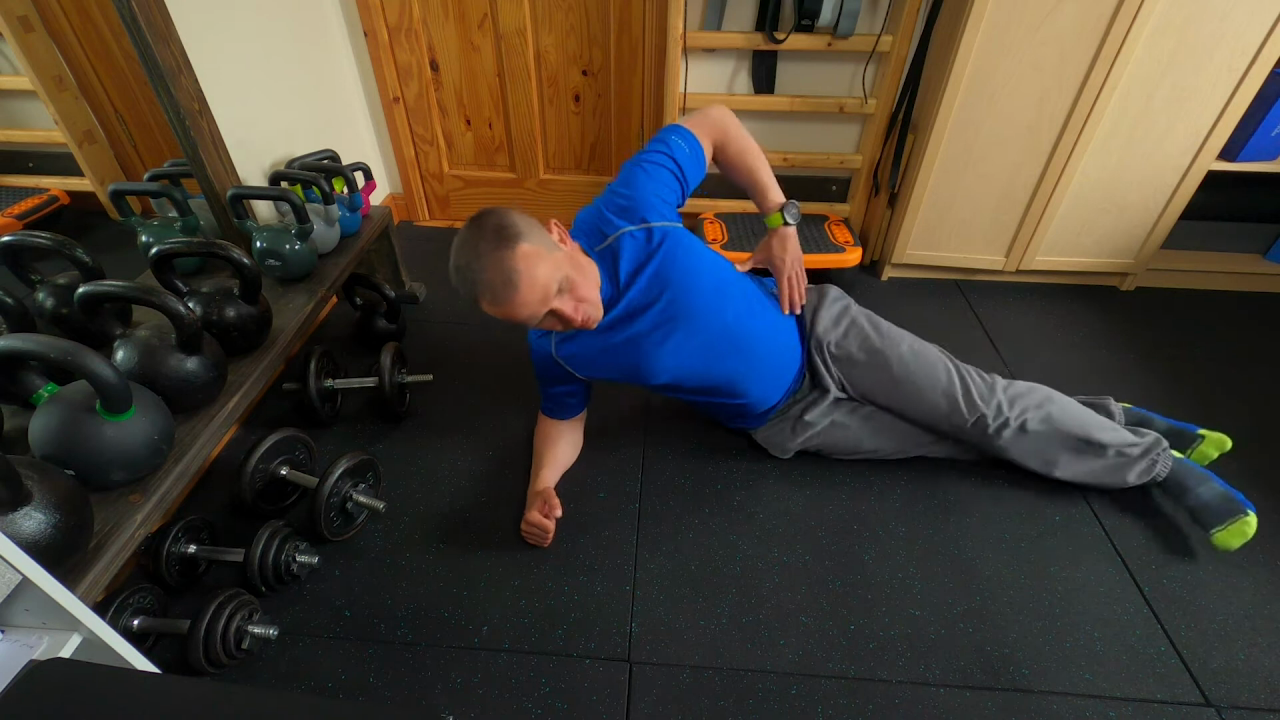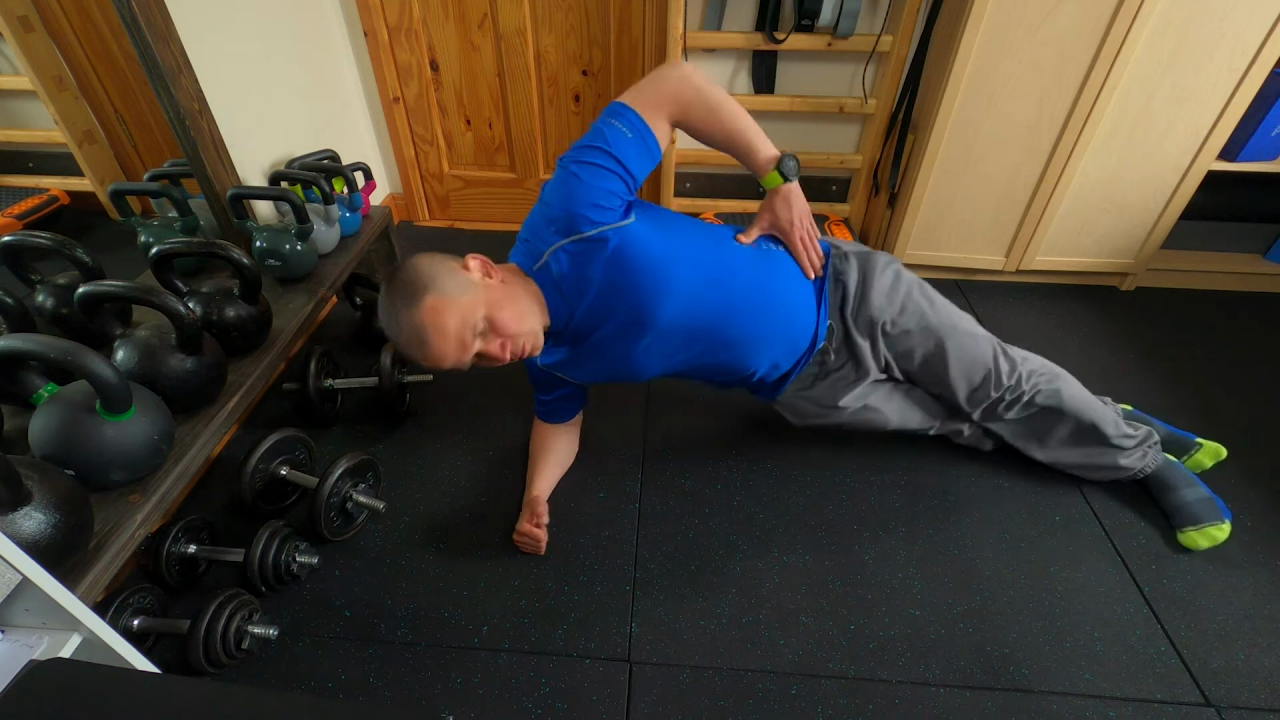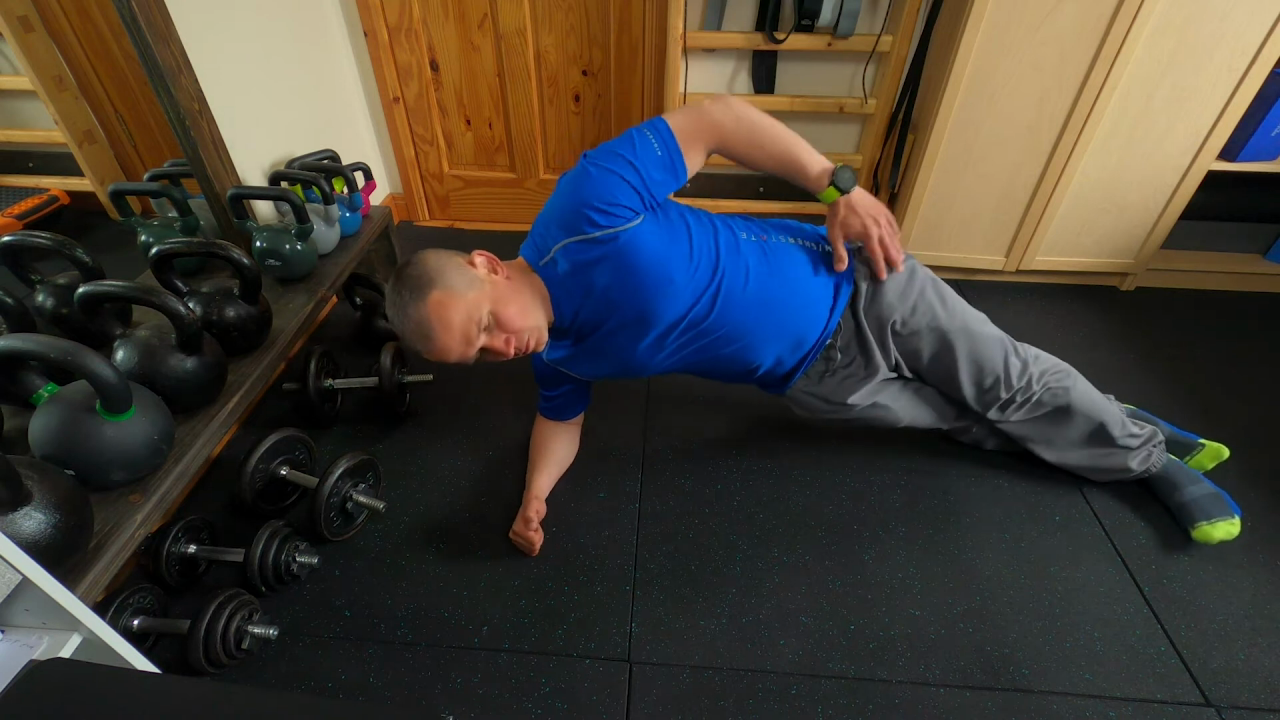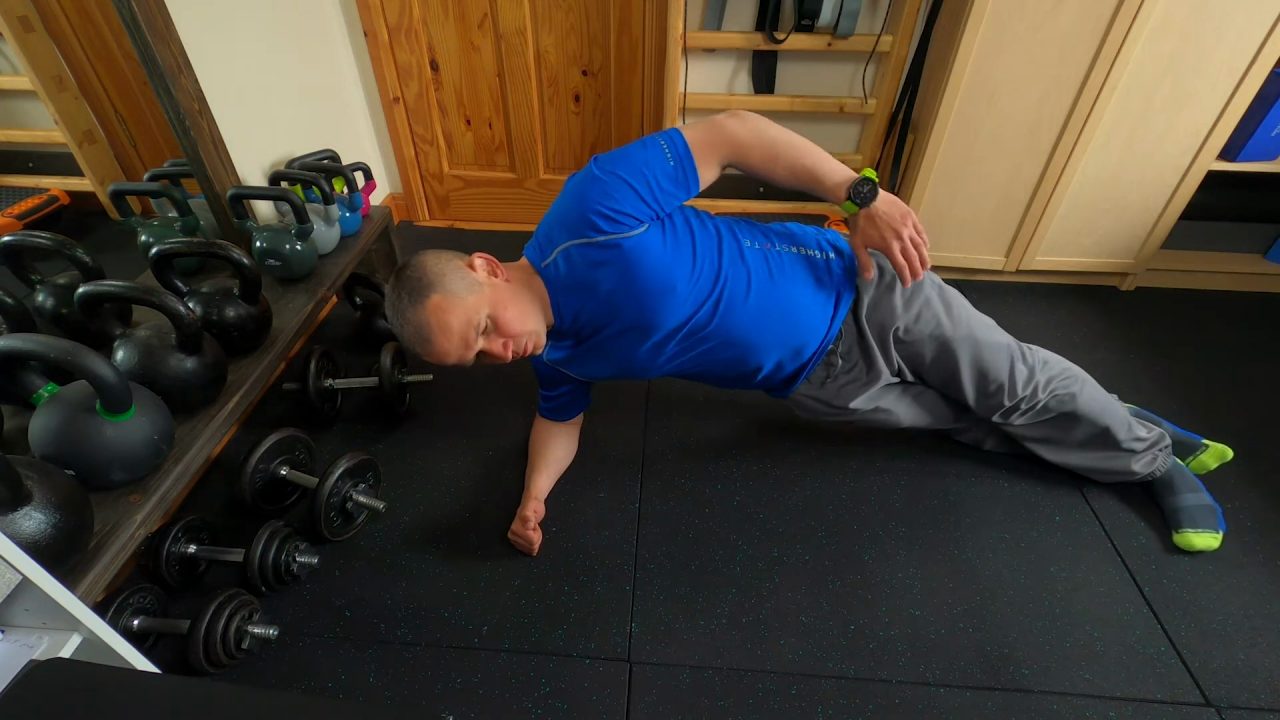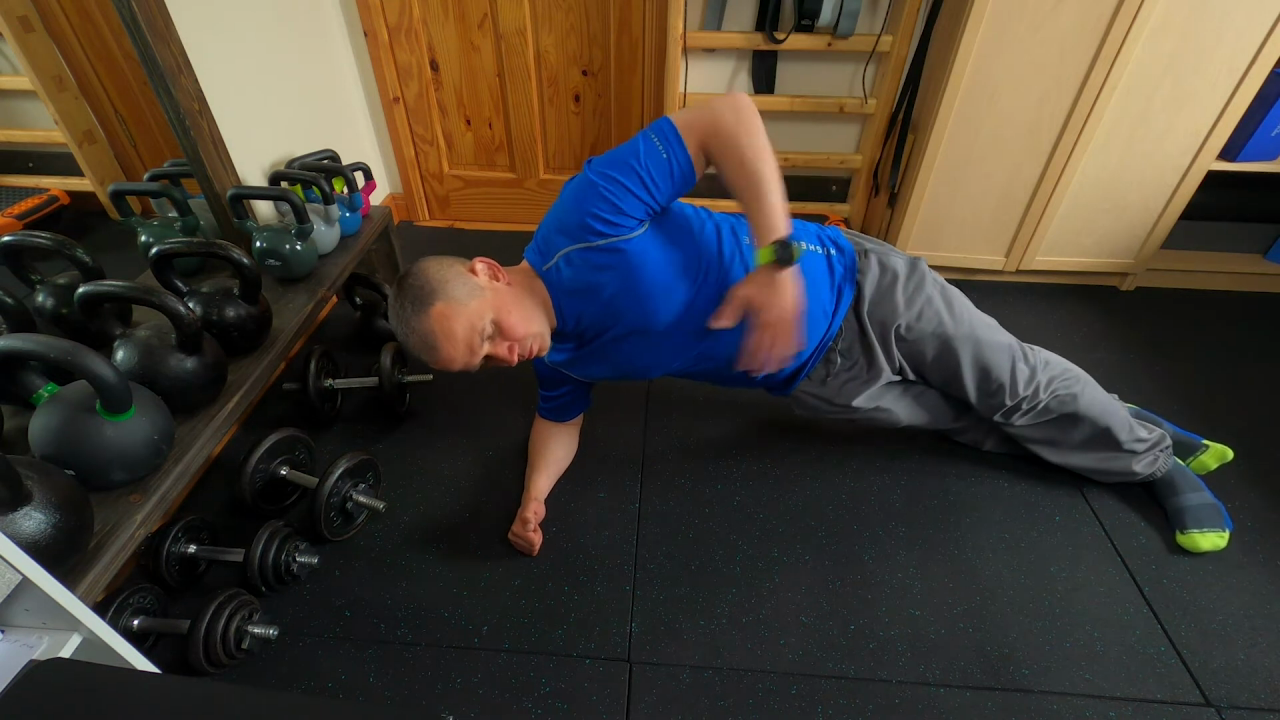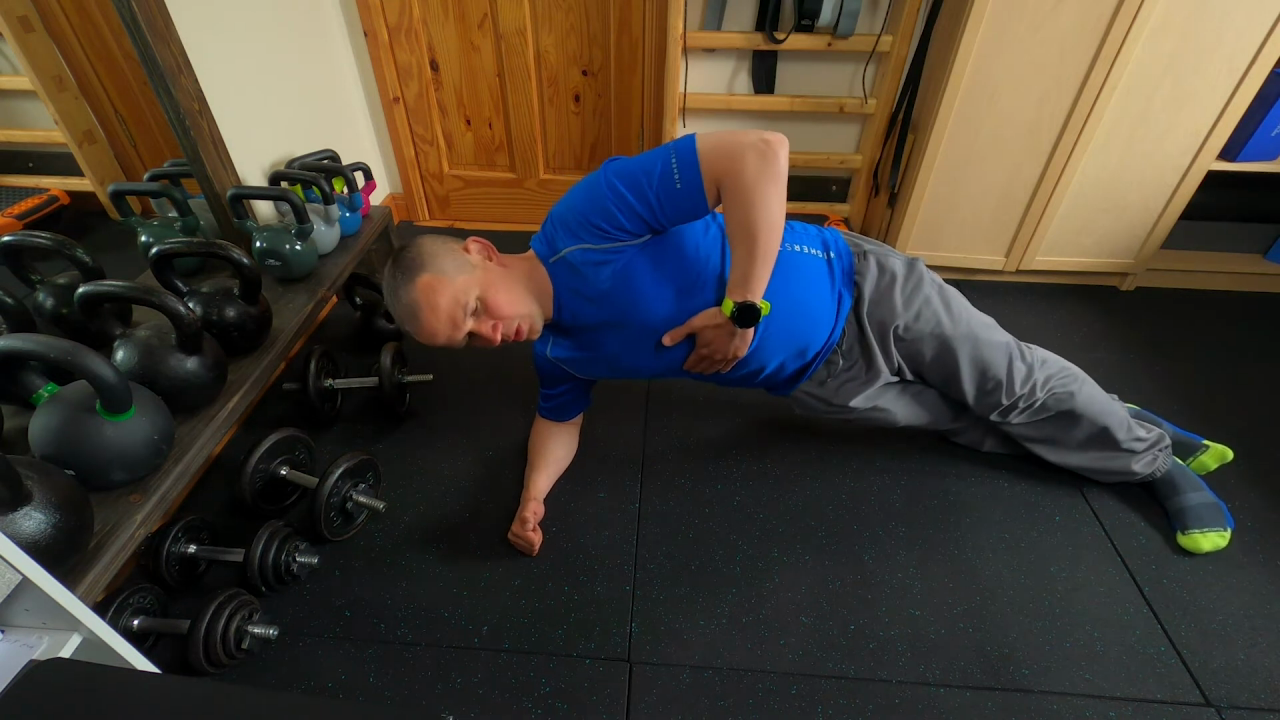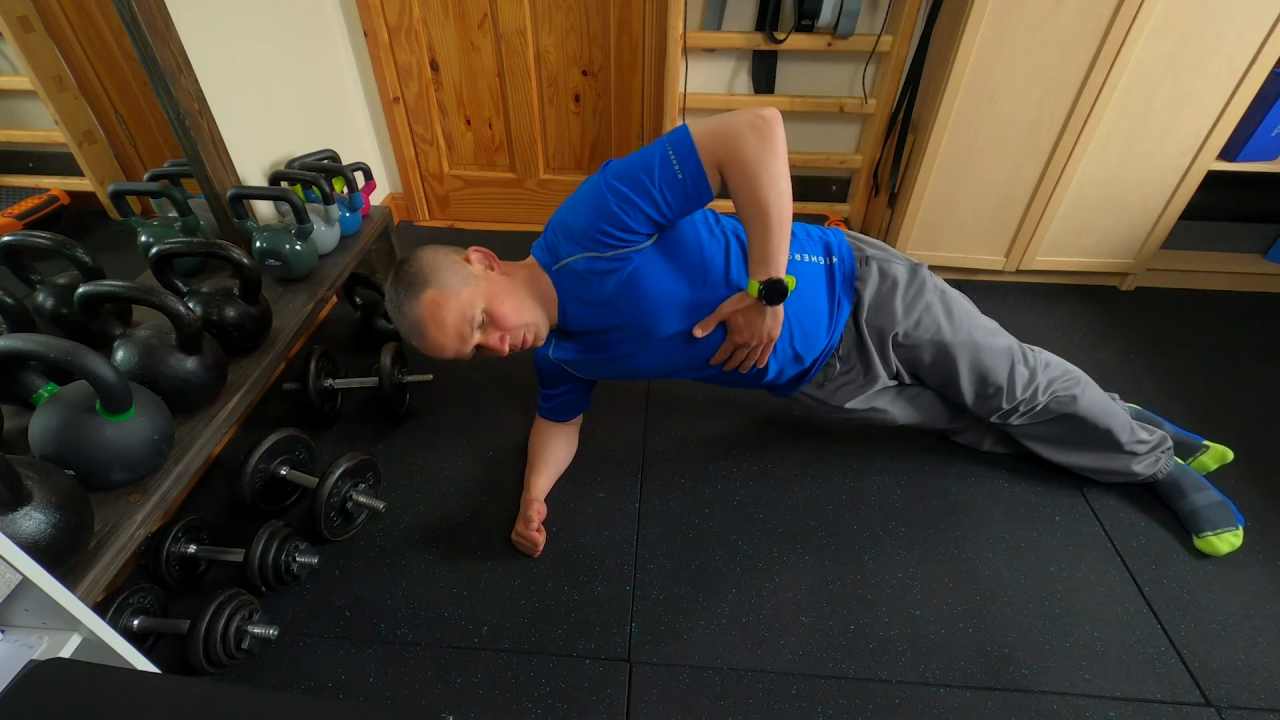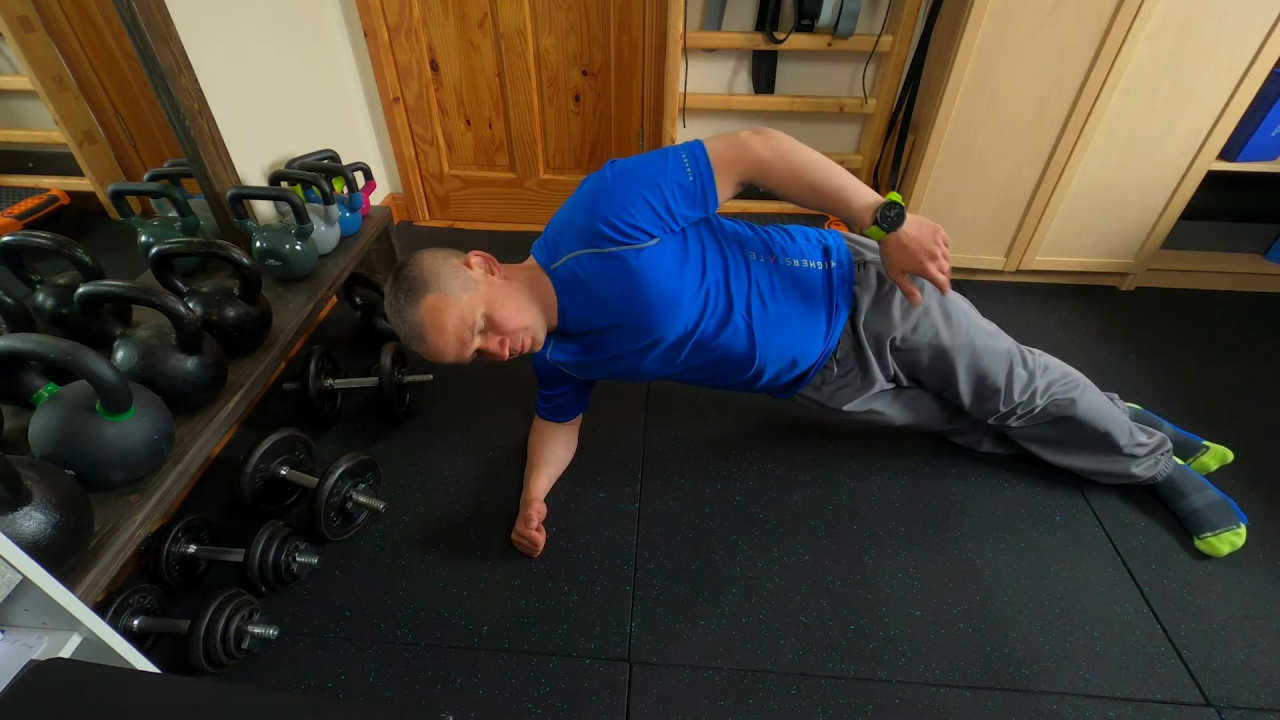
dt=0.5s
person 1, frame 1
left shoulder: (627, 209)
right shoulder: (554, 345)
left elbow: (714, 125)
right elbow: (562, 417)
left wrist: (781, 225)
right wrist: (541, 487)
left hip: (813, 330)
right hip: (782, 419)
left knee: (980, 405)
right knee: (963, 442)
left ankle: (1156, 458)
right ankle: (1117, 430)
person 1, frame 2
left shoulder: (573, 205)
right shoulder: (552, 354)
left elbow: (674, 85)
right elbow: (558, 419)
left wrist: (780, 178)
right wrist: (536, 496)
left hip: (841, 294)
right hip: (808, 383)
left knee: (1003, 384)
right knee: (966, 426)
left ankle: (1143, 449)
right ankle: (1123, 455)
person 1, frame 3
left shoulder: (585, 209)
right shoulder: (554, 350)
left elbow: (713, 120)
right elbow: (560, 417)
left wrist: (840, 187)
right wrist: (533, 497)
left hip: (857, 293)
right hip: (818, 377)
left knee: (1010, 382)
right knee: (971, 421)
left ankle: (1147, 448)
right ankle: (1119, 446)
person 1, frame 4
left shoulder: (593, 206)
right shoulder: (556, 351)
left elbow: (727, 135)
right elbow: (559, 416)
left wrist: (863, 193)
right wrist: (533, 496)
left hip: (858, 294)
right hip: (819, 382)
left knee: (1014, 384)
right knee: (975, 423)
left ankle: (1152, 451)
right ankle: (1107, 435)
person 1, frame 5
left shoulder: (589, 213)
right shoulder: (556, 351)
left elbow: (725, 116)
right elbow: (559, 417)
left wrist: (776, 259)
right wrist: (533, 497)
left hip: (862, 291)
right hip: (822, 375)
left knee: (1016, 385)
right knee: (969, 423)
left ankle: (1151, 451)
right ankle: (1120, 442)
person 1, frame 6
left shoulder: (591, 216)
right shoulder: (554, 347)
left elbow: (760, 154)
right elbow: (560, 418)
left wrist: (742, 311)
right wrist: (533, 496)
left hip: (857, 293)
right hip: (819, 380)
left knee: (1015, 385)
right knee: (974, 427)
left ankle: (1146, 444)
right ankle: (1130, 451)
person 1, frame 7
left shoulder: (594, 224)
right shoulder: (554, 347)
left elbow: (756, 133)
right elbow: (559, 418)
left wrist: (768, 291)
right wrist: (534, 496)
left hip: (856, 295)
right hip: (823, 376)
left knee: (1015, 385)
right knee: (979, 427)
left ankle: (1151, 448)
right ankle: (1142, 458)
person 1, frame 8
left shoulder: (601, 215)
right shoulder: (554, 349)
left elbow: (754, 151)
right elbow: (558, 420)
left wrist: (888, 220)
right wrist: (532, 497)
left hip: (856, 295)
right hip: (822, 377)
left knee: (1015, 388)
right knee: (977, 428)
left ankle: (1153, 452)
right ankle: (1145, 457)
